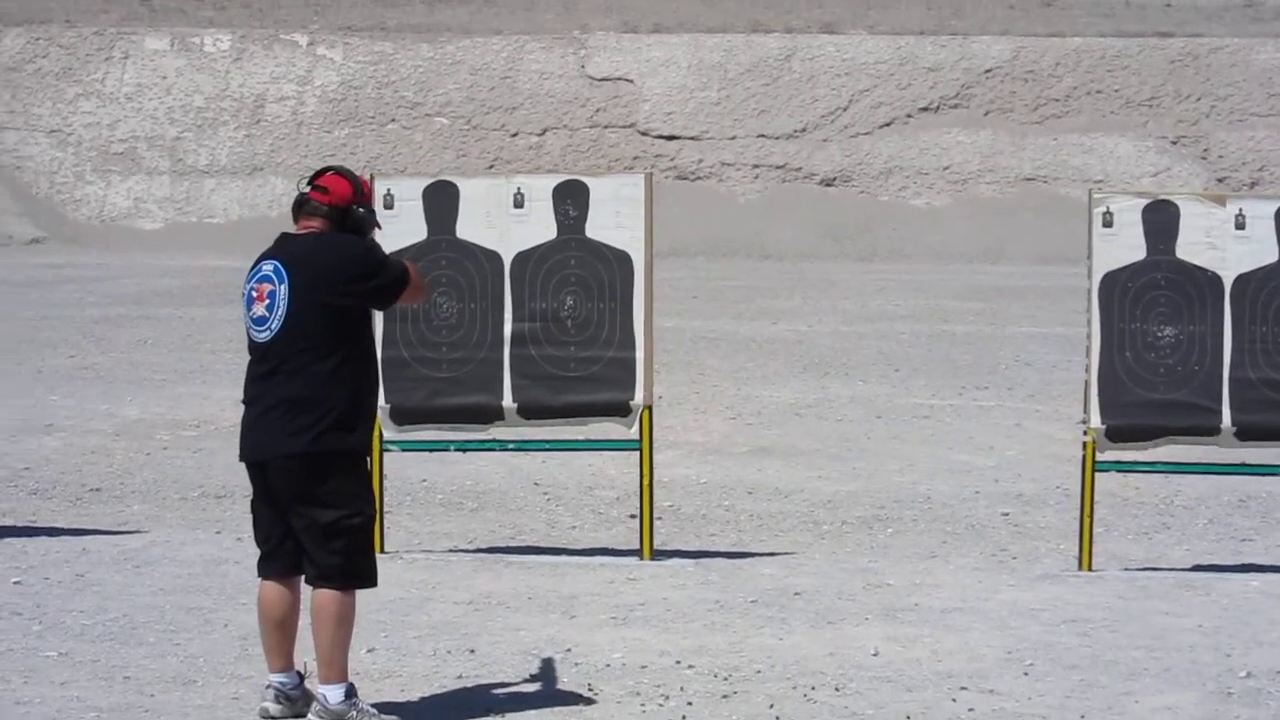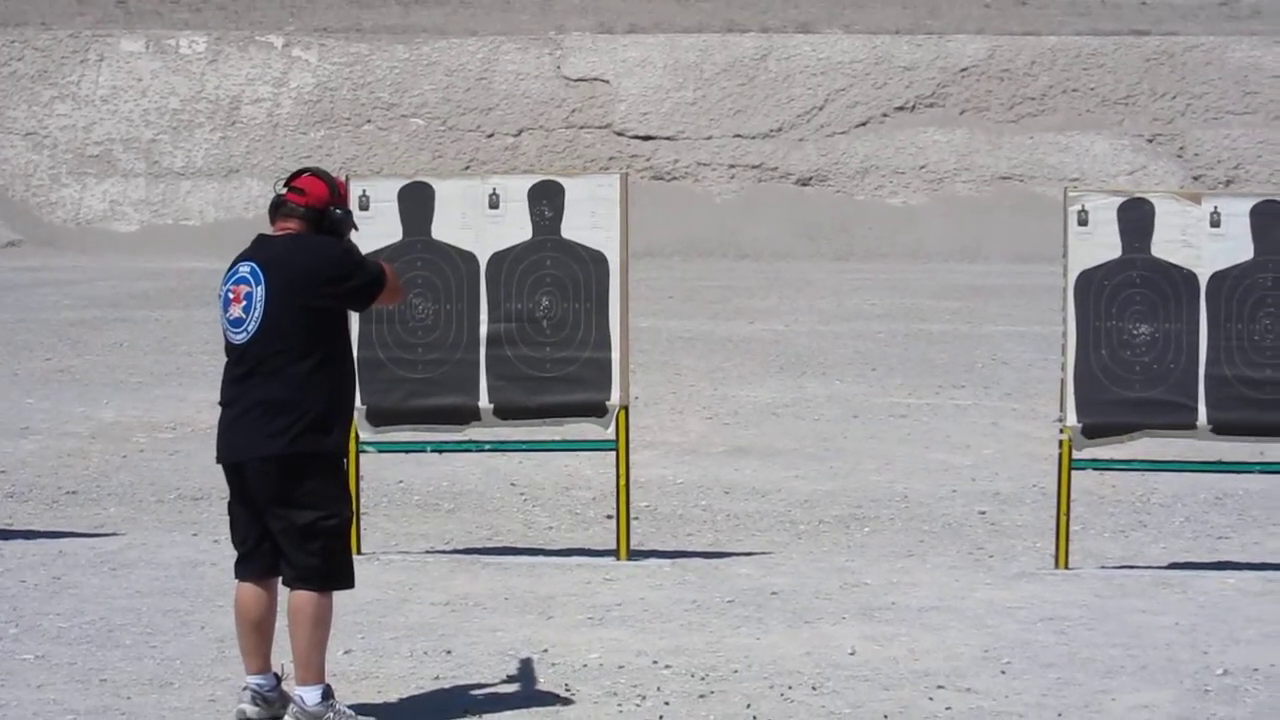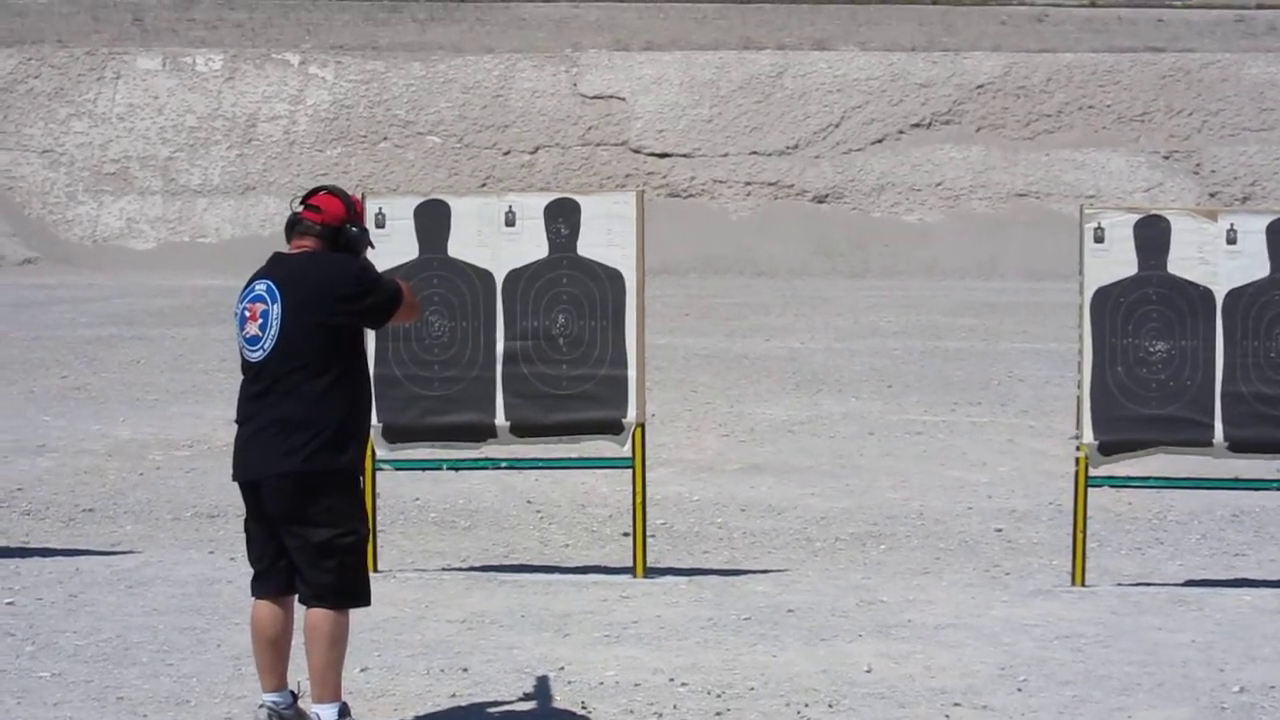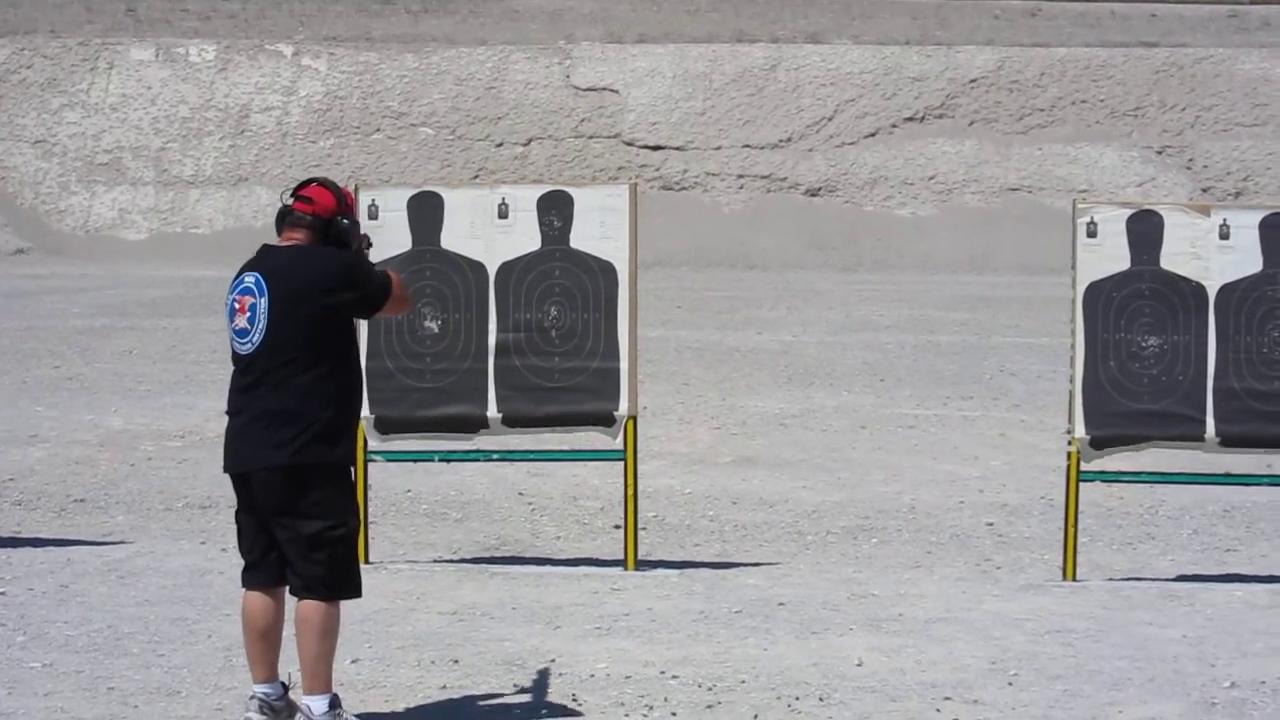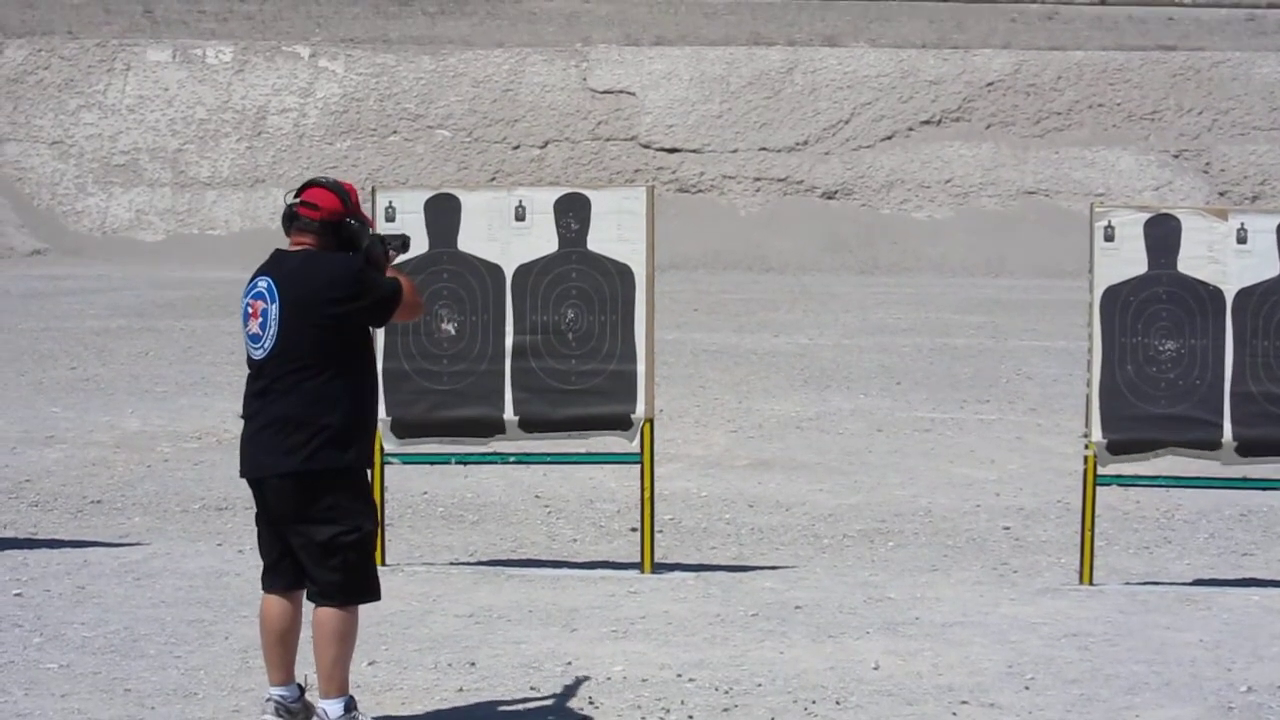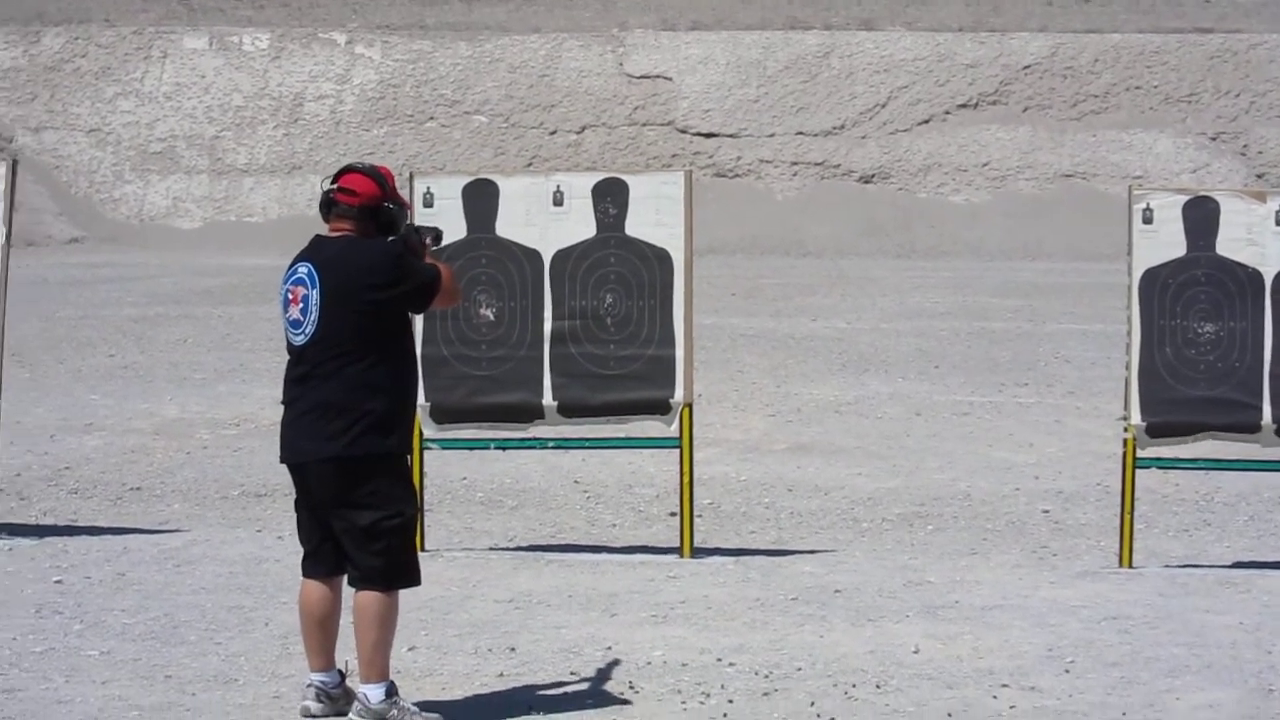
dt=0.4s
person 1, frame 1
left shoulder: (266, 262)
right shoulder: (344, 255)
right elbow: (414, 288)
right wrist: (374, 254)
left hip: (263, 441)
right hip: (320, 445)
left knee: (278, 567)
right knee: (335, 571)
person 1, frame 2
left shoulder: (242, 263)
right shoulder: (321, 256)
right elbow: (391, 290)
right wrist: (350, 255)
left hip: (240, 442)
right hip: (297, 446)
left knee: (255, 569)
right knee: (312, 573)
person 1, frame 3
left shoulder: (259, 282)
right shoulder: (337, 276)
right elbow: (407, 308)
right wrist: (367, 272)
left hip: (257, 461)
right hip: (313, 464)
left knee: (272, 587)
right knee: (328, 591)
person 1, frame 4
left shoulder: (251, 272)
right shoulder: (327, 268)
right elbow: (397, 299)
right wrist: (362, 262)
left hip: (249, 450)
right hip: (304, 454)
left knee: (263, 577)
right knee: (320, 582)
person 1, frame 5
left shoulder: (264, 276)
right shoulder: (336, 274)
right elbow: (410, 305)
left wrist: (368, 269)
right wrist: (381, 266)
left hip: (266, 457)
right hip: (319, 461)
left knee: (282, 581)
right knee: (337, 588)
person 1, frame 6
left shoulder: (303, 263)
right shoulder: (376, 260)
right elbow: (448, 292)
left wrist: (406, 257)
right wrist: (420, 254)
left hip: (306, 442)
right hip: (361, 445)
left knee: (321, 566)
right knee: (378, 573)
